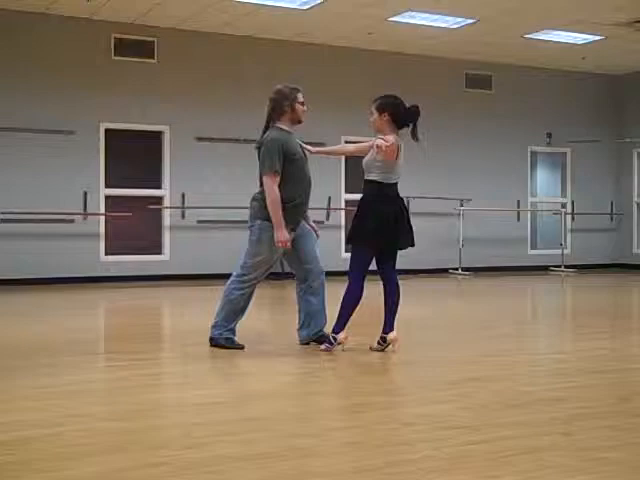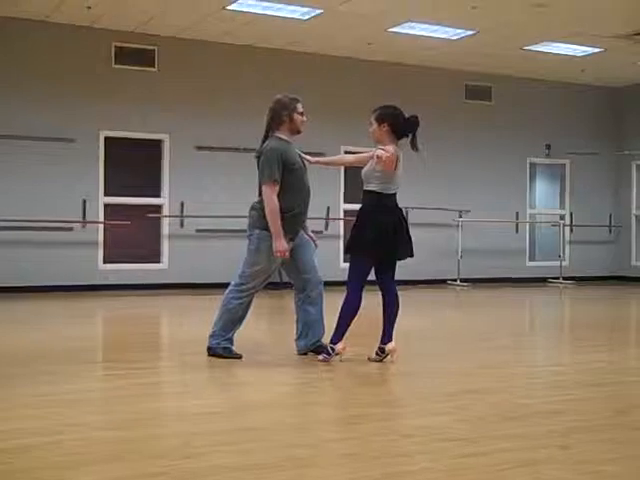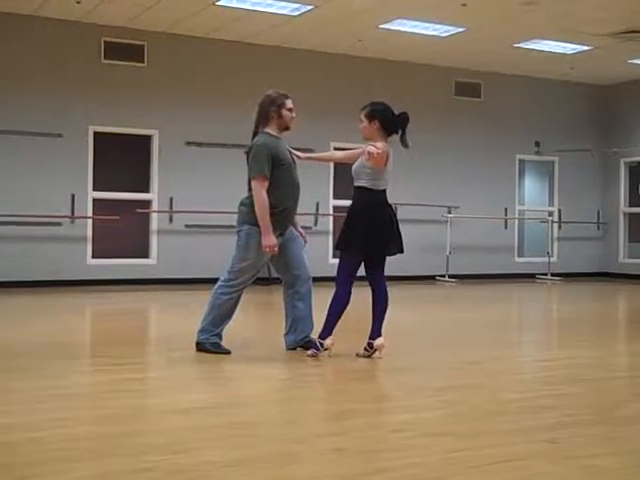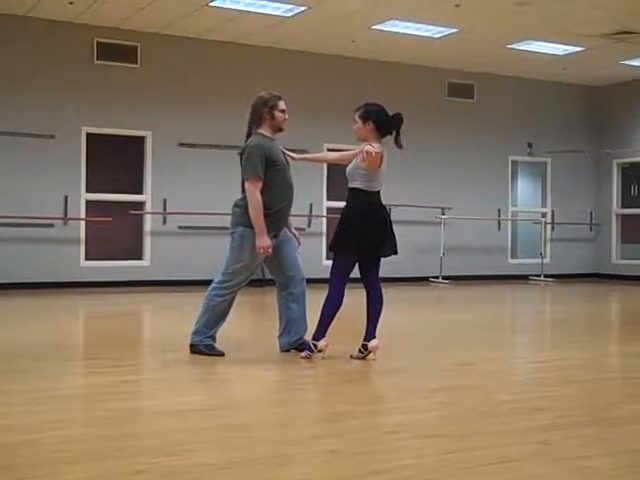
dt=0.3s
person 1, frame 1
left shoulder: (290, 138)
right shoulder: (273, 139)
right elbow: (270, 186)
left wrist: (306, 219)
right wrist: (278, 228)
left hip: (295, 223)
right hip: (270, 223)
left knee: (312, 275)
right knee: (247, 278)
left ankle: (312, 331)
right ankle: (221, 332)
person 1, frame 2
left shoulder: (289, 149)
right shoulder: (273, 149)
right elbow: (269, 195)
left wrist: (304, 229)
right wrist: (277, 238)
left hip: (294, 233)
right hip: (269, 232)
left knee: (311, 285)
right knee: (245, 288)
left ankle: (310, 342)
right ankle: (218, 342)
person 1, frame 3
left shoulder: (279, 144)
right shoulder: (263, 145)
right elbow: (258, 191)
left wrist: (294, 225)
right wrist: (266, 233)
left hip: (284, 229)
right hip: (258, 228)
left knee: (299, 280)
right knee: (234, 283)
left ankle: (299, 337)
right ankle: (207, 337)
person 1, frame 4
left shoulder: (273, 145)
right shoulder: (257, 146)
right elbow: (253, 192)
left wrist: (288, 226)
right wrist: (260, 234)
left hip: (277, 230)
right hip: (252, 229)
left knee: (293, 282)
right knee: (228, 284)
left ankle: (293, 339)
right ankle: (201, 339)
person 2, frame 1
left shoulder: (390, 142)
right shoulder: (382, 142)
left elbow: (386, 151)
right elbow: (349, 149)
left wrist: (382, 148)
right wrist: (316, 150)
left hip: (376, 210)
right hip: (388, 211)
left knee: (356, 274)
right knee: (388, 273)
left ankle: (338, 332)
right ankle: (388, 332)
person 2, frame 2
left shoulder: (389, 152)
right shoulder: (383, 152)
left elbow: (387, 162)
right elbow: (348, 159)
left wrist: (382, 158)
right wrist: (315, 160)
left hip: (375, 220)
right hip: (387, 222)
left knee: (354, 285)
right knee: (387, 284)
left ankle: (336, 342)
right ankle: (386, 342)
person 2, frame 3
left shoulder: (379, 149)
right shoulder: (372, 150)
left elbow: (376, 160)
right elbow: (338, 156)
left wrist: (373, 155)
right wrist: (305, 156)
left hip: (366, 217)
right hip: (376, 218)
left knee: (344, 280)
right knee: (377, 280)
left ankle: (325, 337)
right ankle: (375, 337)
person 2, frame 4
left shoulder: (373, 151)
right shoulder: (365, 151)
left elbow: (371, 159)
right elbow: (332, 157)
left wrist: (369, 153)
right wrist: (299, 157)
left hip: (360, 217)
right hip: (370, 219)
left knee: (337, 281)
right knee: (371, 281)
left ankle: (318, 339)
right ankle: (370, 339)
